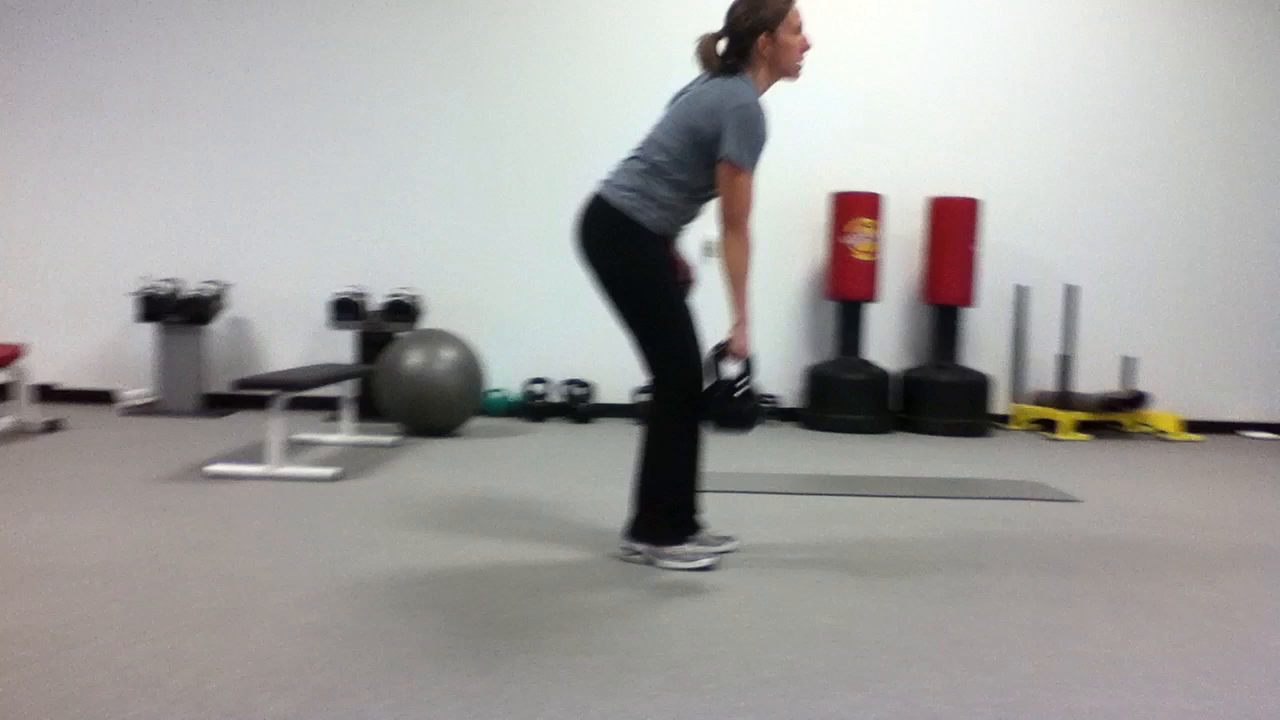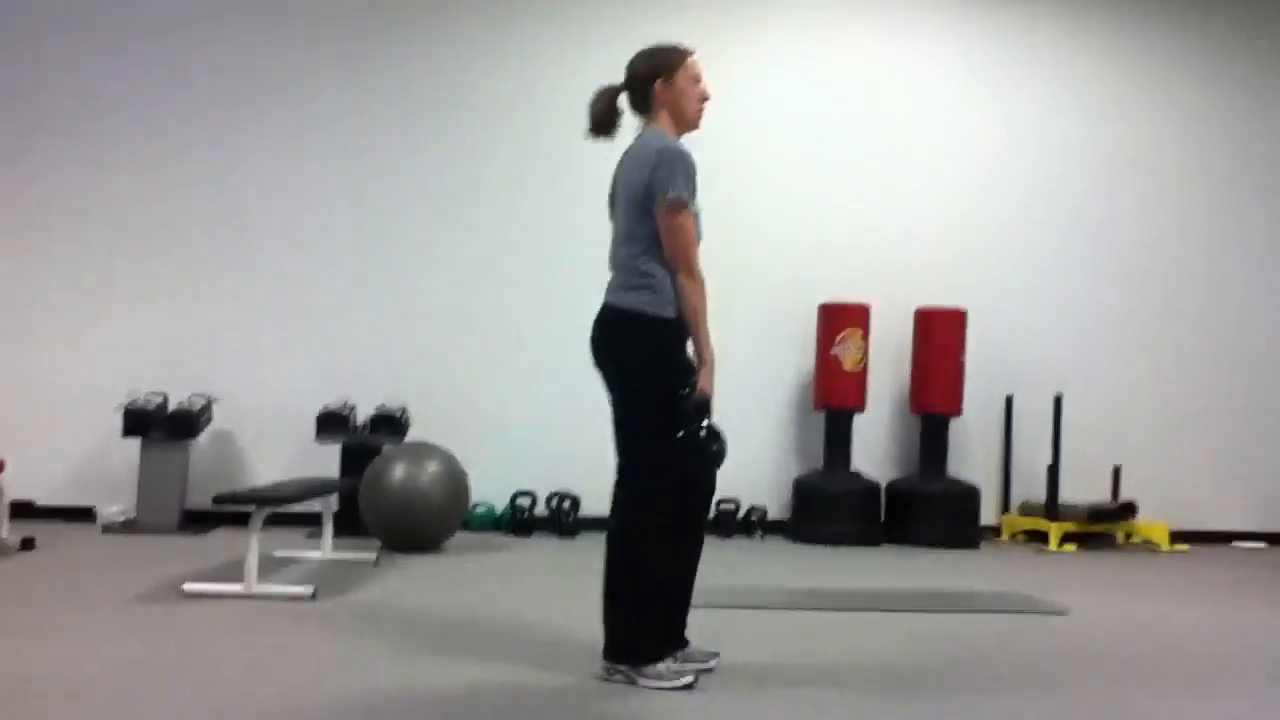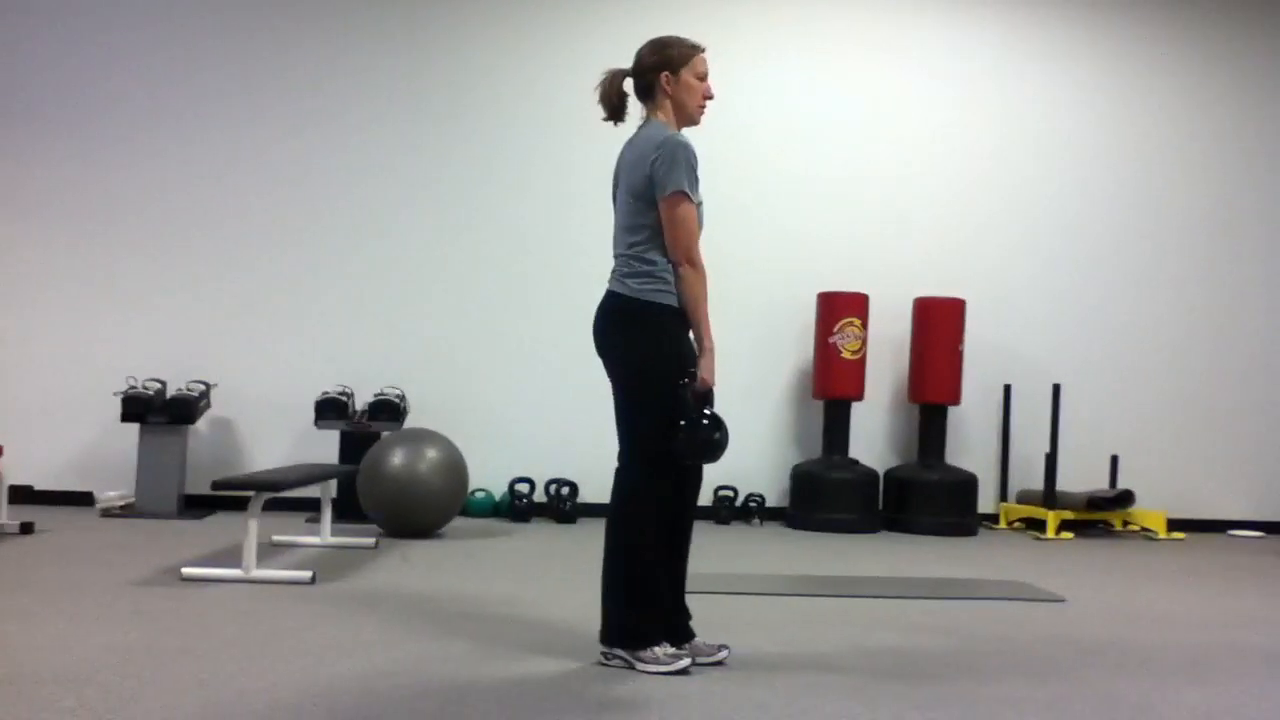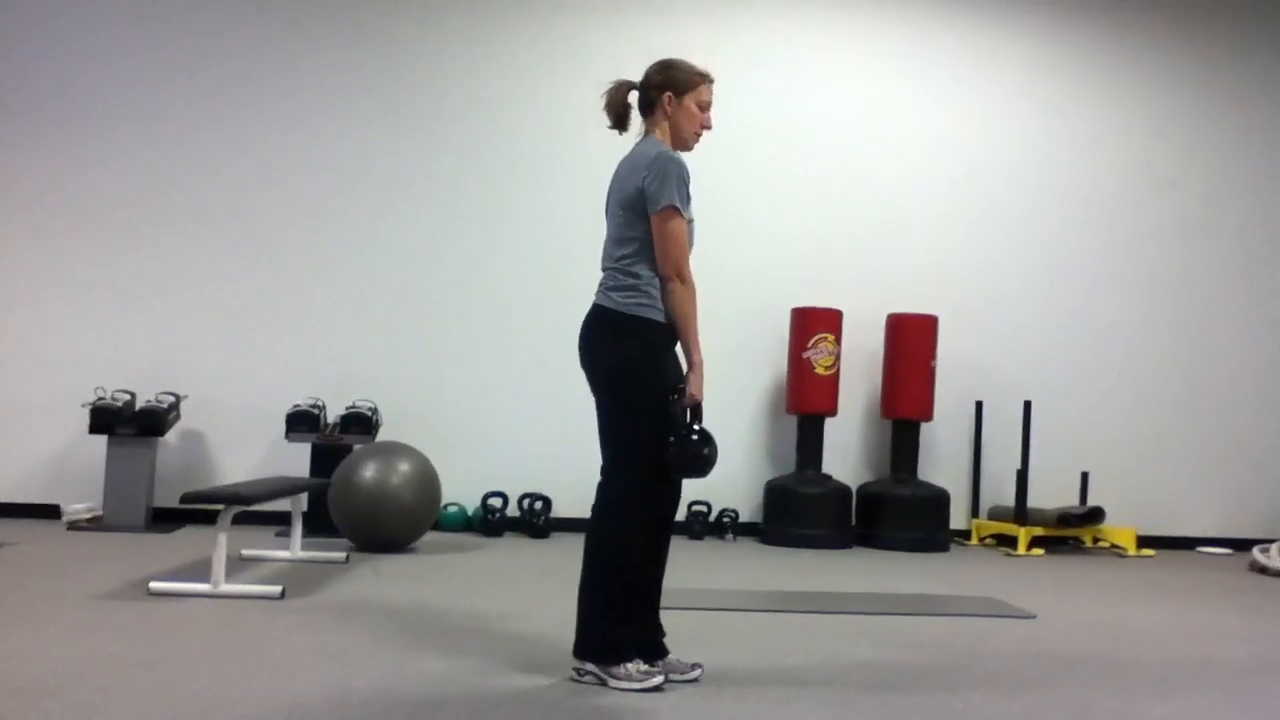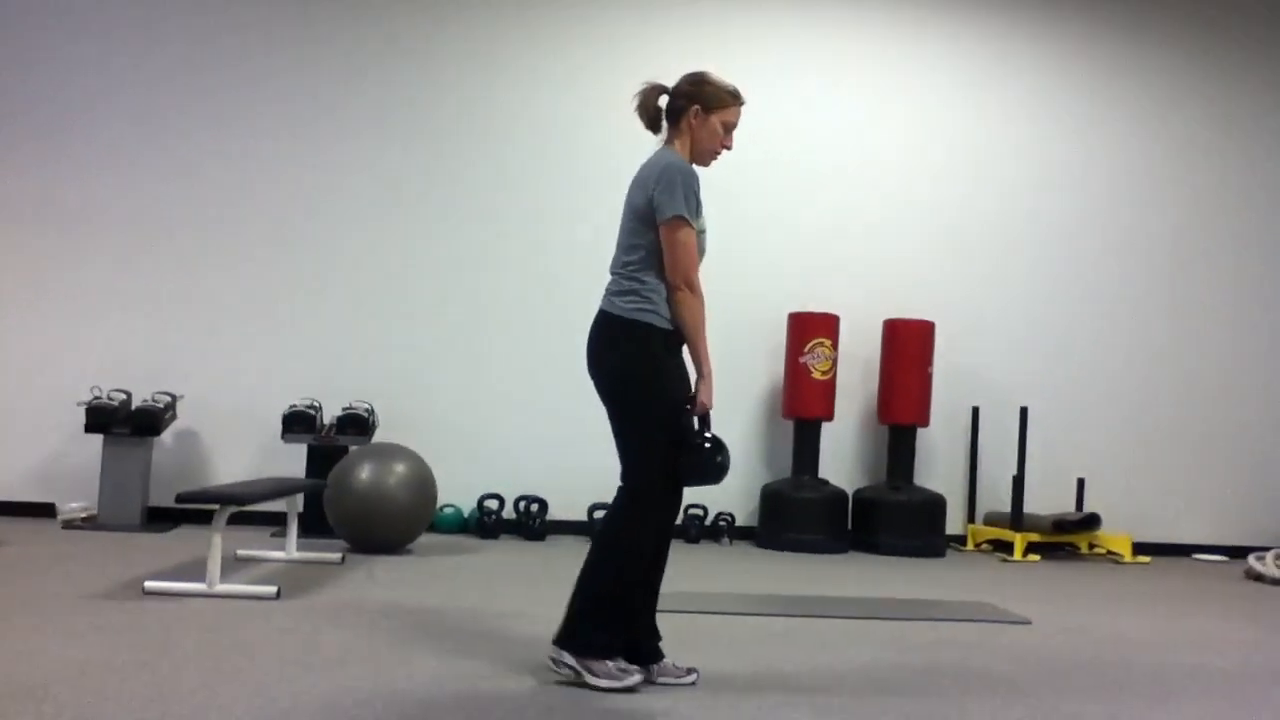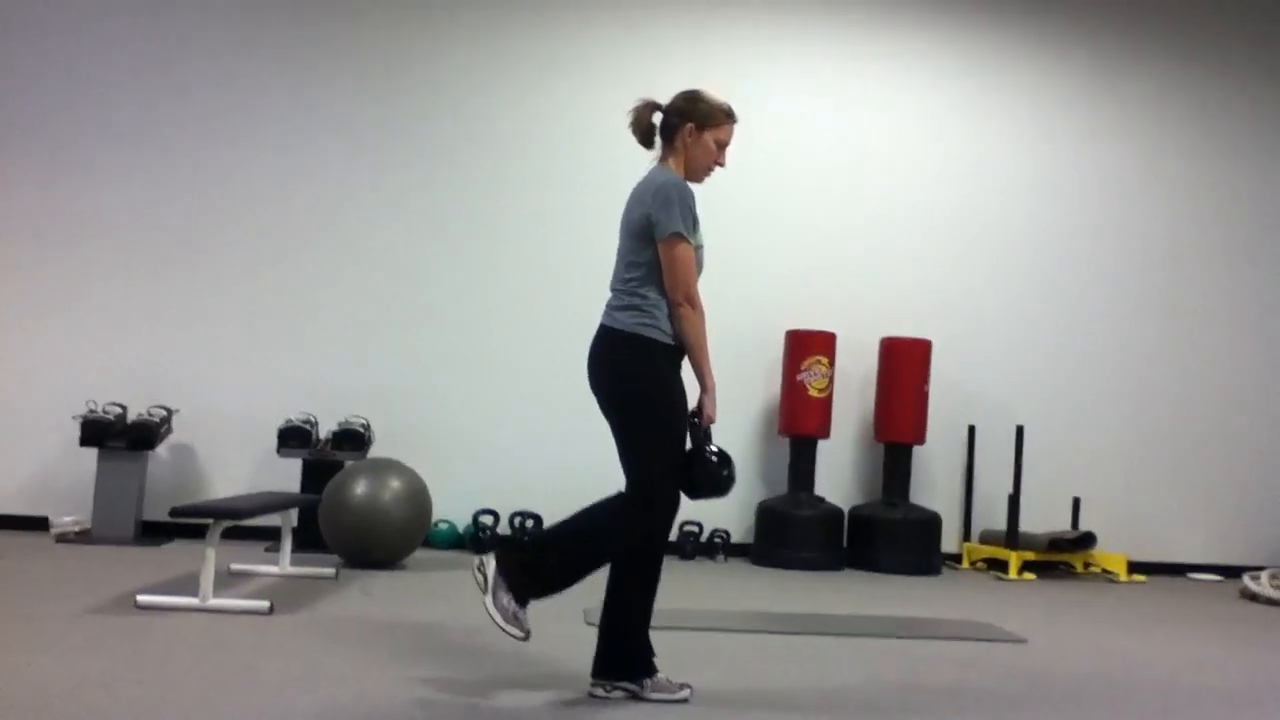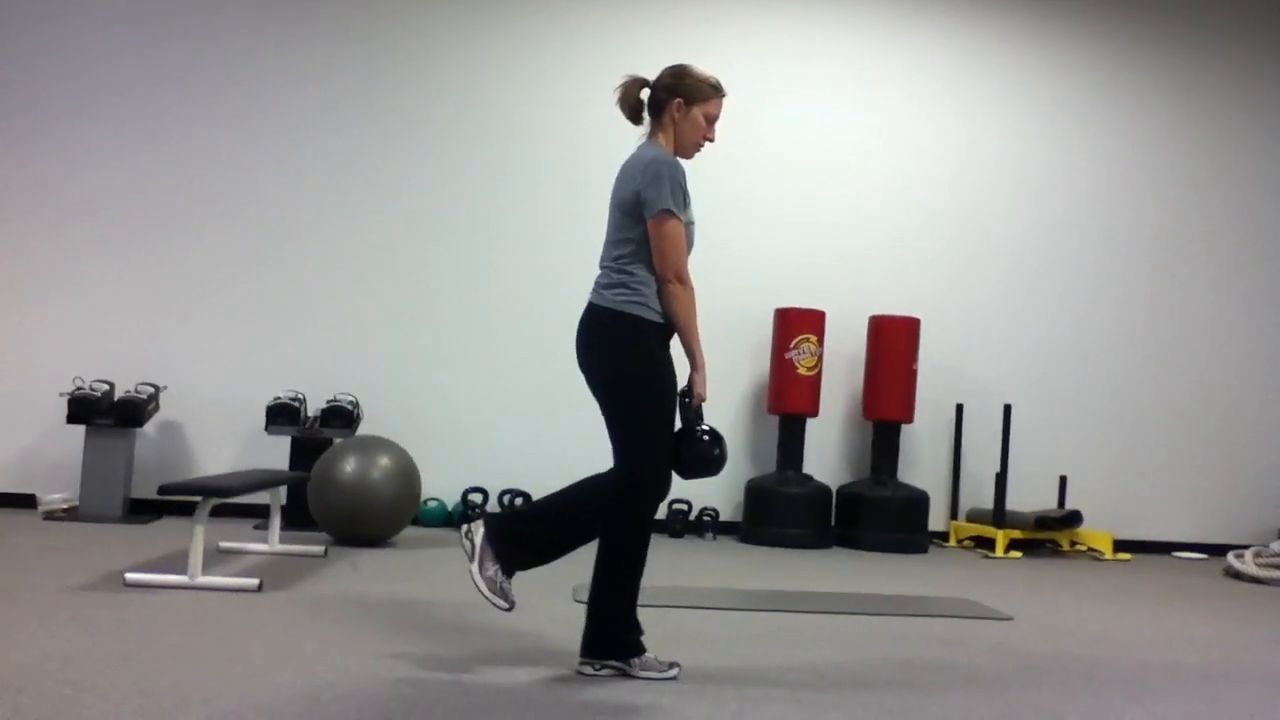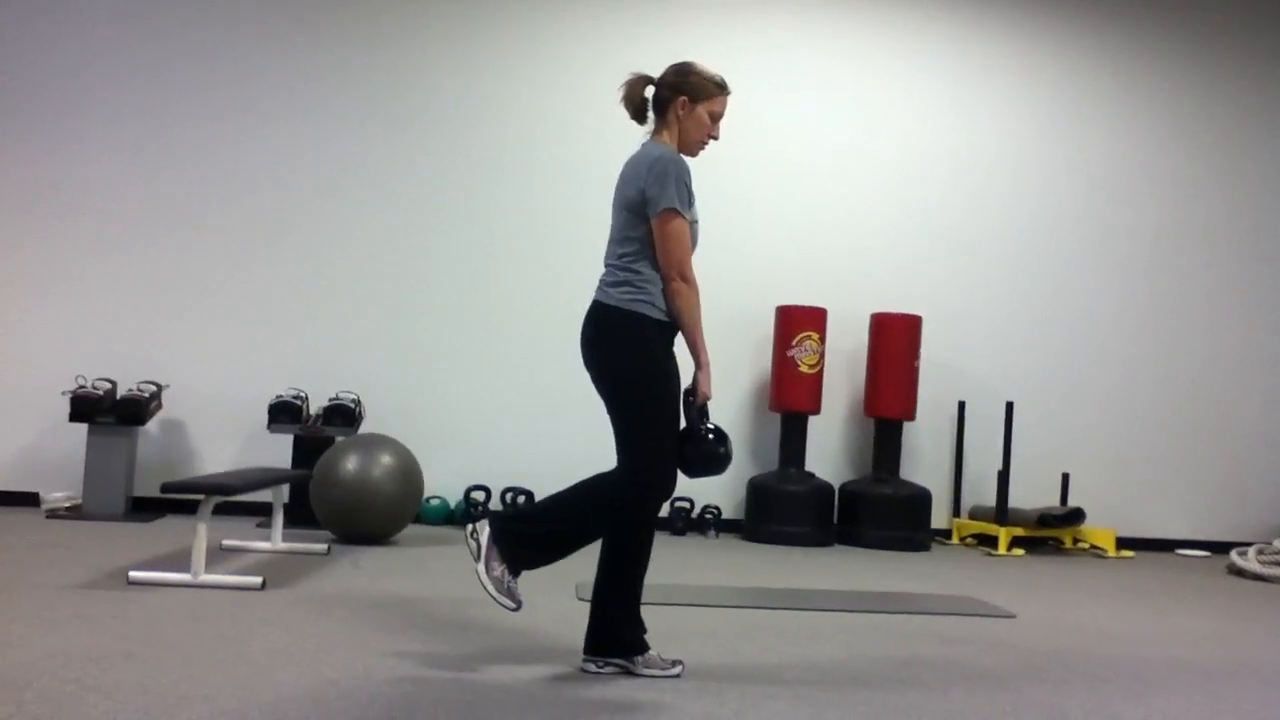
dt=0.5s
person 1, frame 1
left shoulder: (721, 88)
right shoulder: (742, 110)
right elbow: (735, 226)
left wrist: (670, 254)
right wrist: (740, 322)
left hip: (621, 228)
right hip: (624, 237)
left knee: (679, 374)
right knee: (679, 378)
left ankle: (674, 524)
right ankle: (655, 531)
person 1, frame 2
left shoulder: (639, 155)
right shoulder: (669, 156)
right elbow: (685, 271)
left wrist: (689, 354)
right wrist: (705, 359)
left hip: (630, 330)
right hip: (646, 336)
left knee: (682, 481)
right knee: (650, 488)
left ankle: (662, 640)
right ankle: (632, 650)
person 1, frame 3
left shoulder: (638, 147)
right shoulder: (672, 149)
right elbow: (685, 261)
left wrist: (688, 346)
right wrist: (705, 349)
left hip: (630, 320)
right hip: (650, 327)
left knee: (672, 474)
right knee: (647, 476)
left ankle: (667, 628)
right ankle: (628, 636)
person 1, frame 4
left shoulder: (636, 162)
right shoulder: (665, 165)
right elbow: (674, 276)
left wrist: (677, 360)
right wrist: (694, 363)
left hip: (617, 335)
right hip: (635, 342)
left knee: (651, 489)
right knee: (631, 490)
left ankle: (639, 644)
right ankle: (600, 649)
person 1, frame 5
left shoulder: (660, 170)
right shoulder: (676, 174)
right elbow: (681, 287)
left wrist: (685, 370)
right wrist: (704, 374)
left hip: (633, 343)
right hip: (637, 347)
left knee: (656, 492)
right knee: (648, 492)
left ankle: (633, 649)
right ankle: (581, 641)
person 1, frame 6
left shoulder: (655, 187)
right shoulder: (672, 191)
right elbow: (683, 301)
left wrist: (693, 380)
right wrist: (707, 385)
left hip: (630, 357)
right hip: (639, 361)
left knee: (652, 503)
right knee: (651, 500)
left ankle: (624, 669)
right ankle: (513, 569)
person 1, frame 7
left shoulder: (644, 164)
right shoulder: (662, 167)
right elbow: (673, 279)
left wrist: (682, 361)
right wrist: (698, 365)
left hip: (618, 334)
right hip: (628, 338)
left knee: (640, 480)
right knee: (642, 479)
left ankle: (612, 647)
right ankle: (500, 538)
person 1, frame 8
left shoulder: (646, 161)
right shoulder: (667, 165)
right elbow: (677, 278)
left wrist: (687, 359)
right wrist: (702, 364)
left hip: (622, 332)
right hip: (633, 337)
left knee: (644, 479)
right knee: (647, 478)
left ankle: (616, 645)
right ankle: (506, 537)
